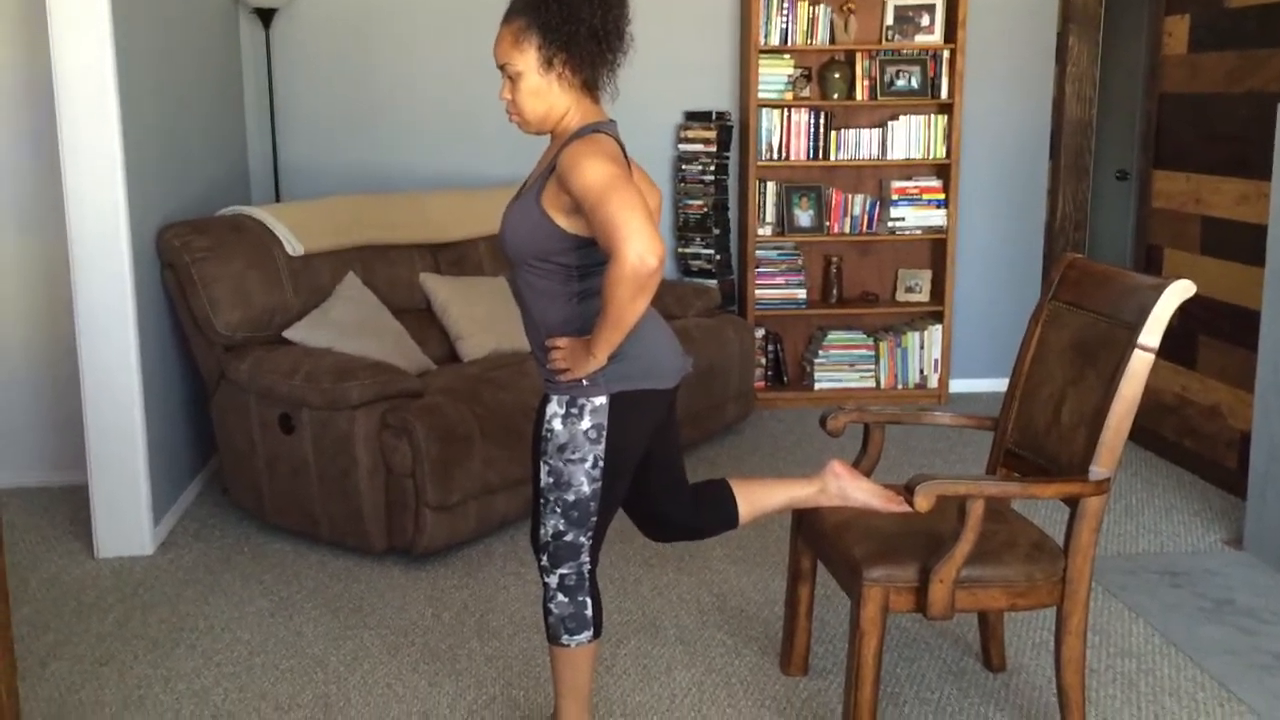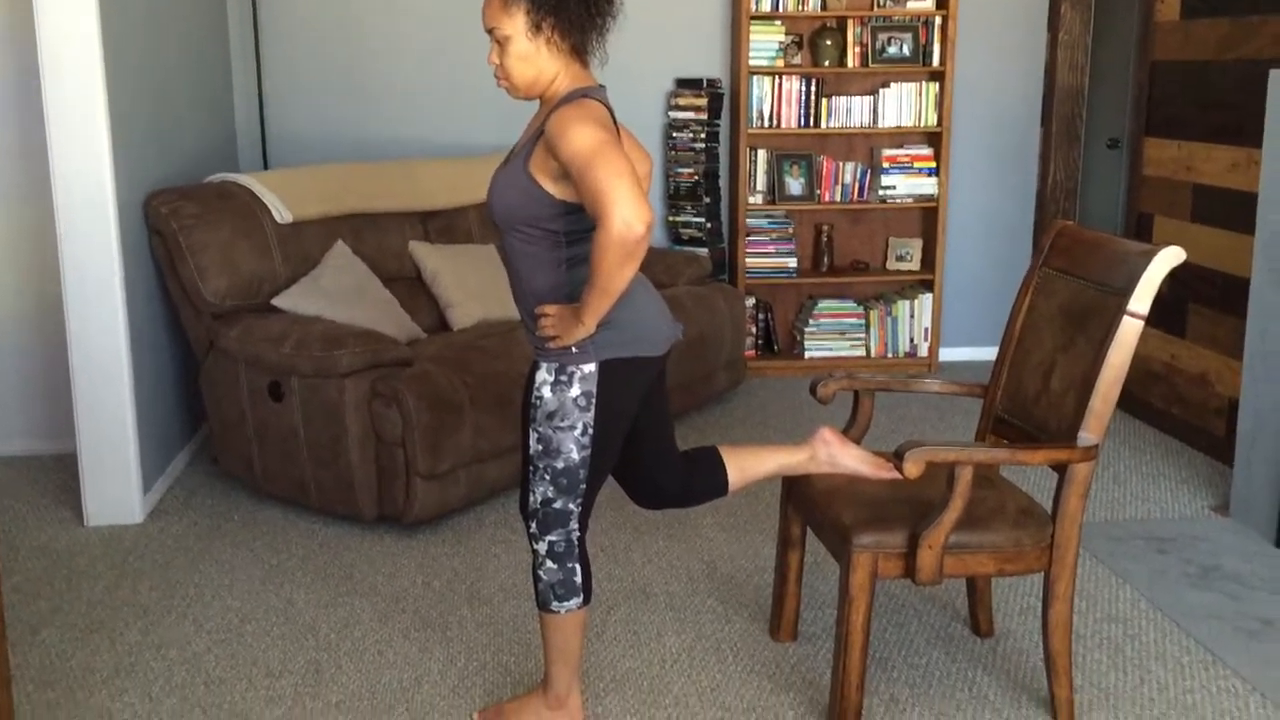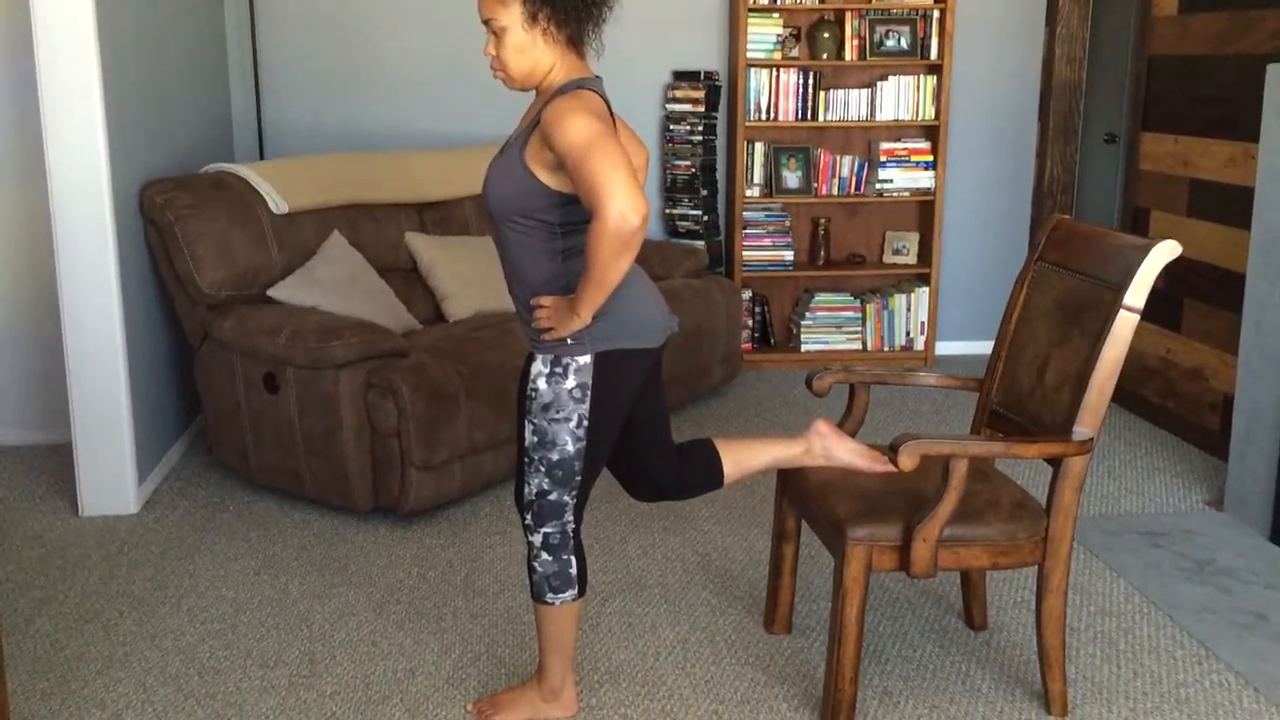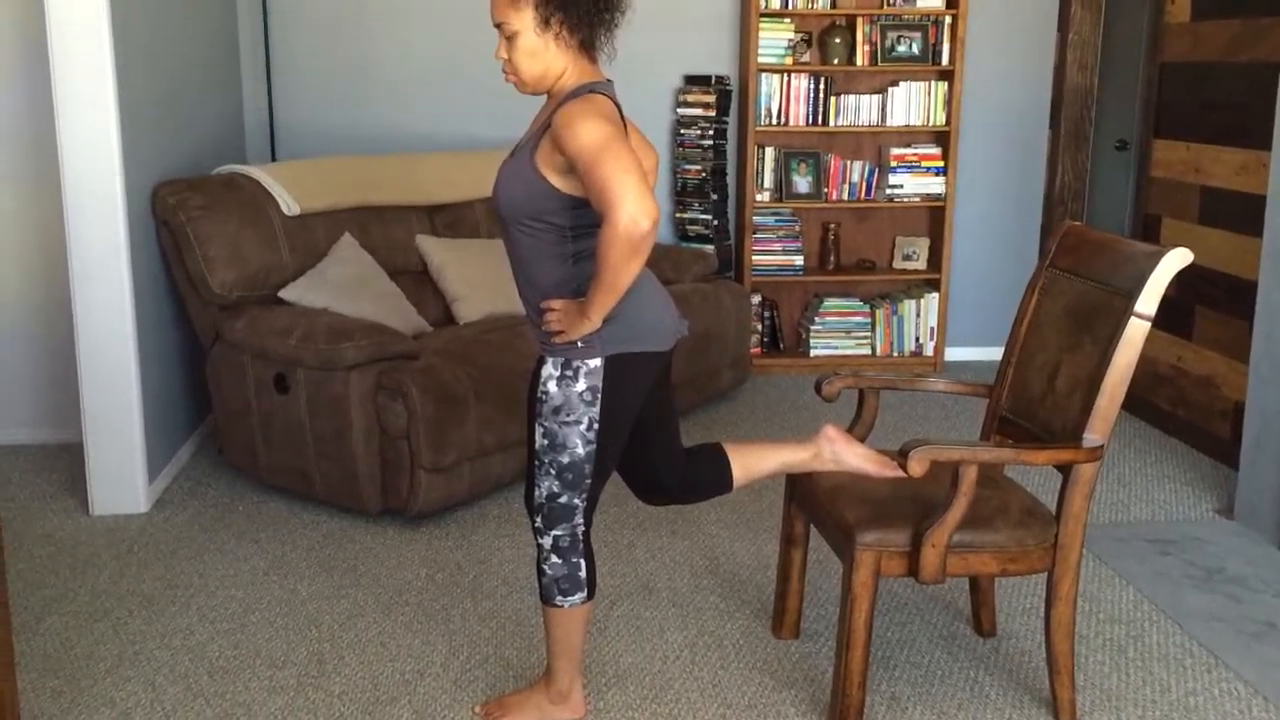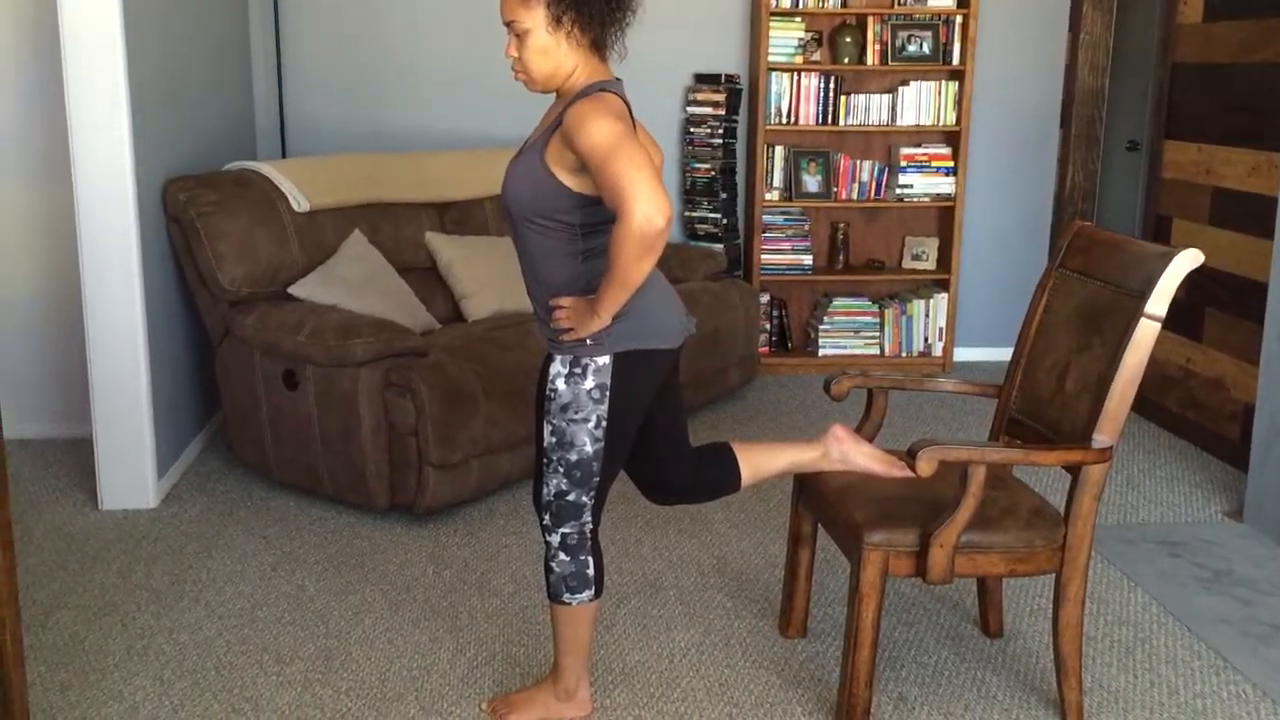
dt=0.4s
person 1, frame 1
left shoulder: (582, 156)
right shoulder: (582, 145)
left elbow: (641, 257)
right elbow: (649, 200)
left wrist: (595, 352)
left hip: (605, 388)
right hip: (635, 375)
left knee: (564, 554)
right knee: (672, 513)
right ankle: (825, 487)
person 1, frame 2
left shoulder: (571, 121)
right shoulder: (570, 110)
left elbow: (628, 223)
right elbow: (639, 168)
left wrist: (584, 319)
left hip: (594, 356)
right hip: (626, 341)
left knee: (553, 523)
right knee: (662, 481)
right ankle: (815, 454)
person 1, frame 3
left shoulder: (566, 110)
right shoulder: (566, 100)
left elbow: (624, 213)
right elbow: (635, 158)
left wrist: (580, 309)
left hip: (590, 346)
right hip: (621, 333)
left knee: (548, 512)
right knee: (657, 473)
right ankle: (811, 445)
person 1, frame 4
left shoulder: (578, 115)
right shoulder: (577, 104)
left elbow: (634, 218)
right elbow: (645, 161)
left wrist: (590, 313)
left hip: (599, 351)
right hip: (631, 337)
left knee: (557, 515)
right knee: (665, 477)
right ankle: (819, 451)
person 1, frame 5
left shoulder: (589, 113)
right shoulder: (585, 103)
left elbow: (649, 214)
right elbow: (651, 160)
left wrist: (601, 309)
left hip: (608, 348)
right hip: (639, 336)
left knee: (565, 512)
right knee: (672, 476)
right ankle: (828, 451)
